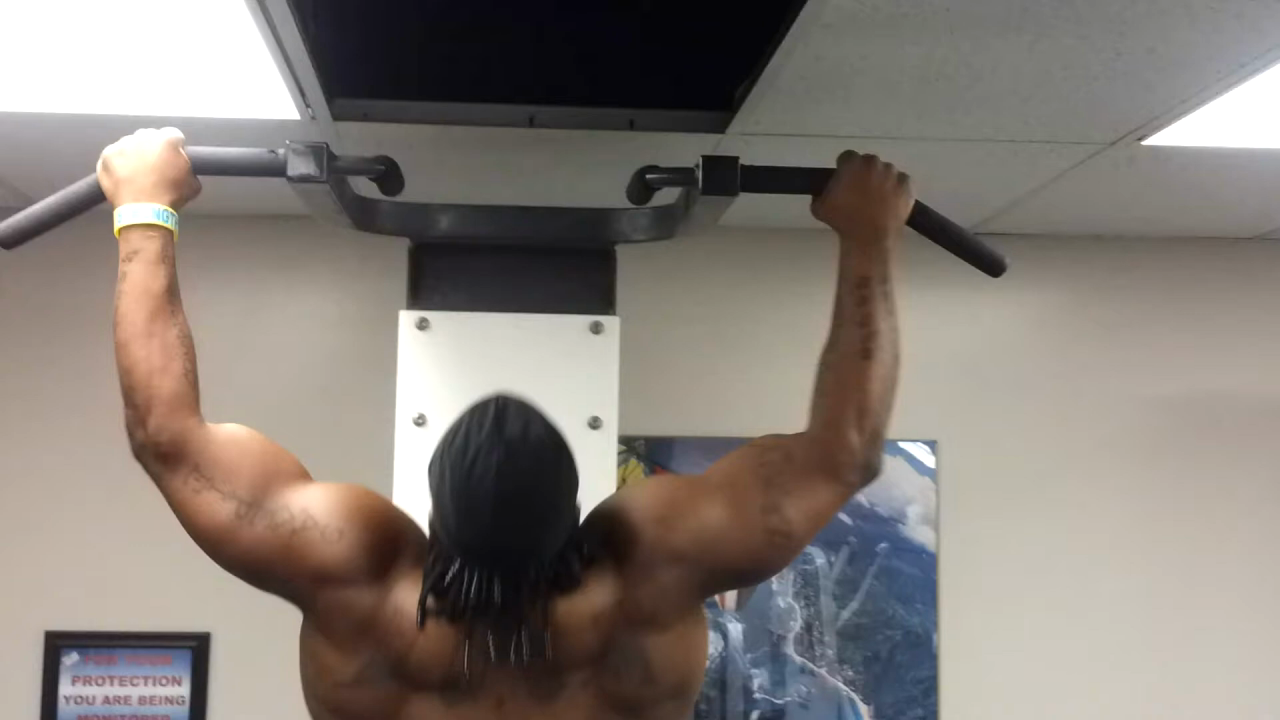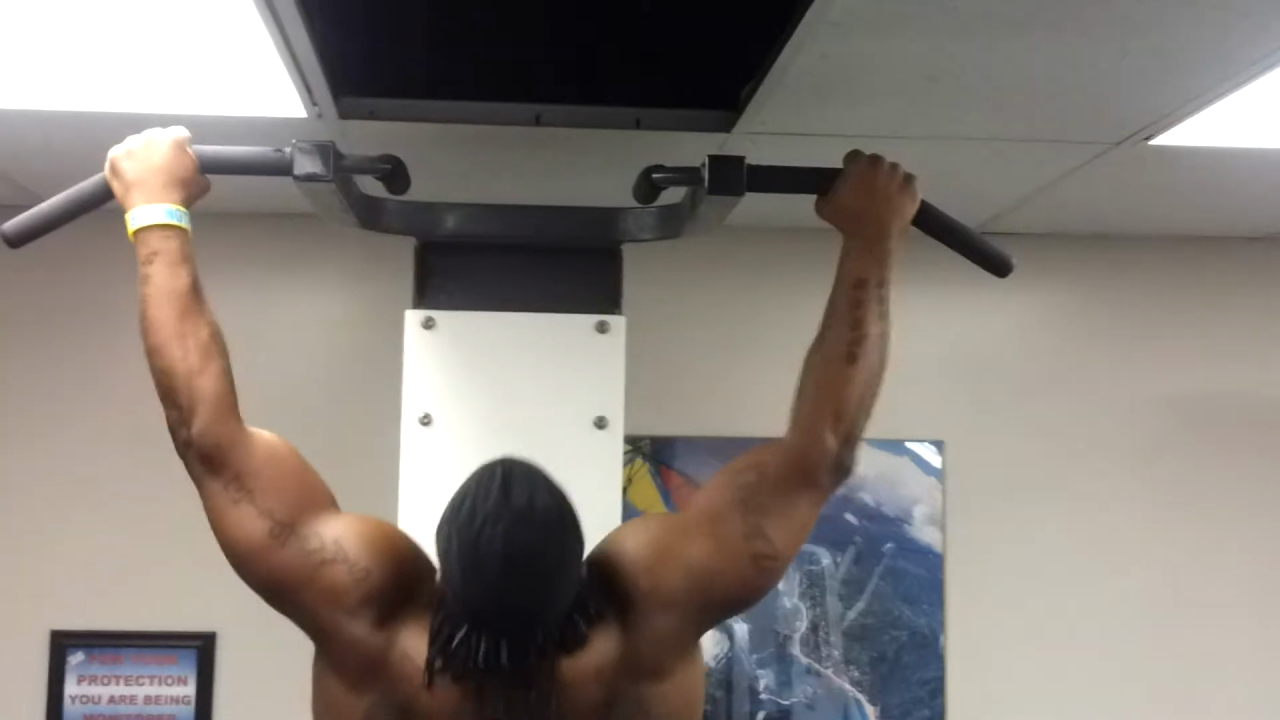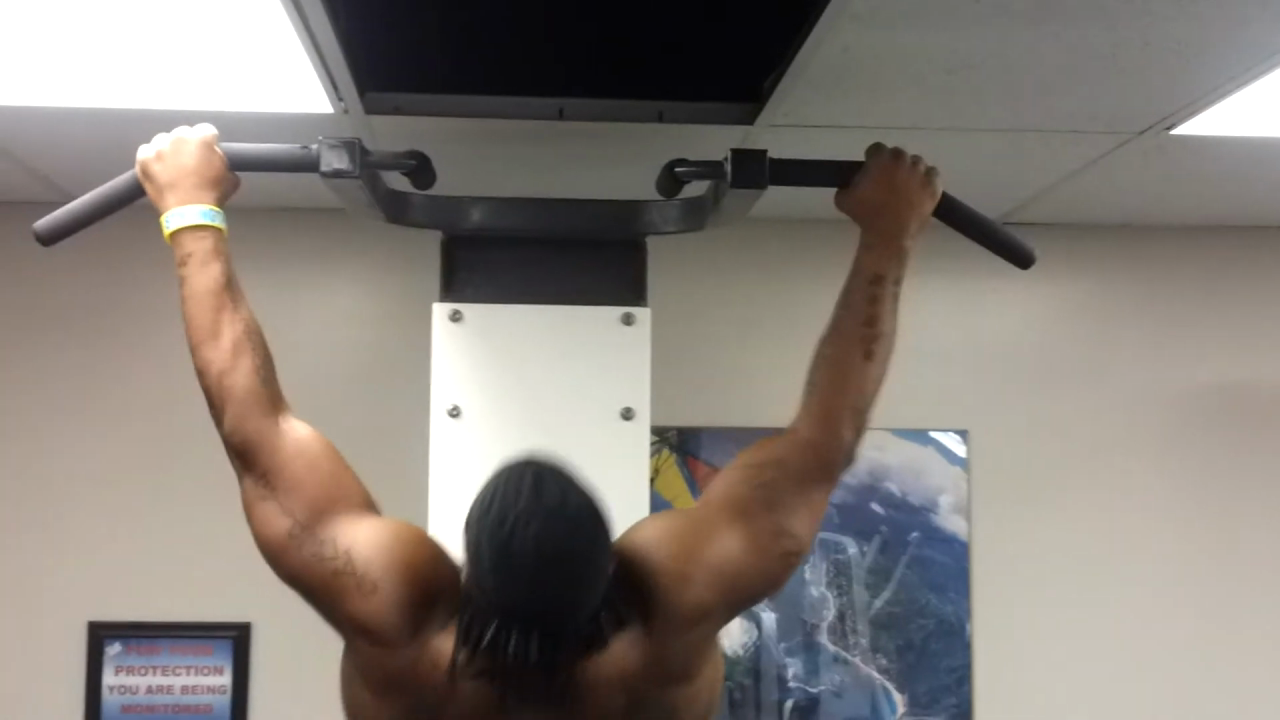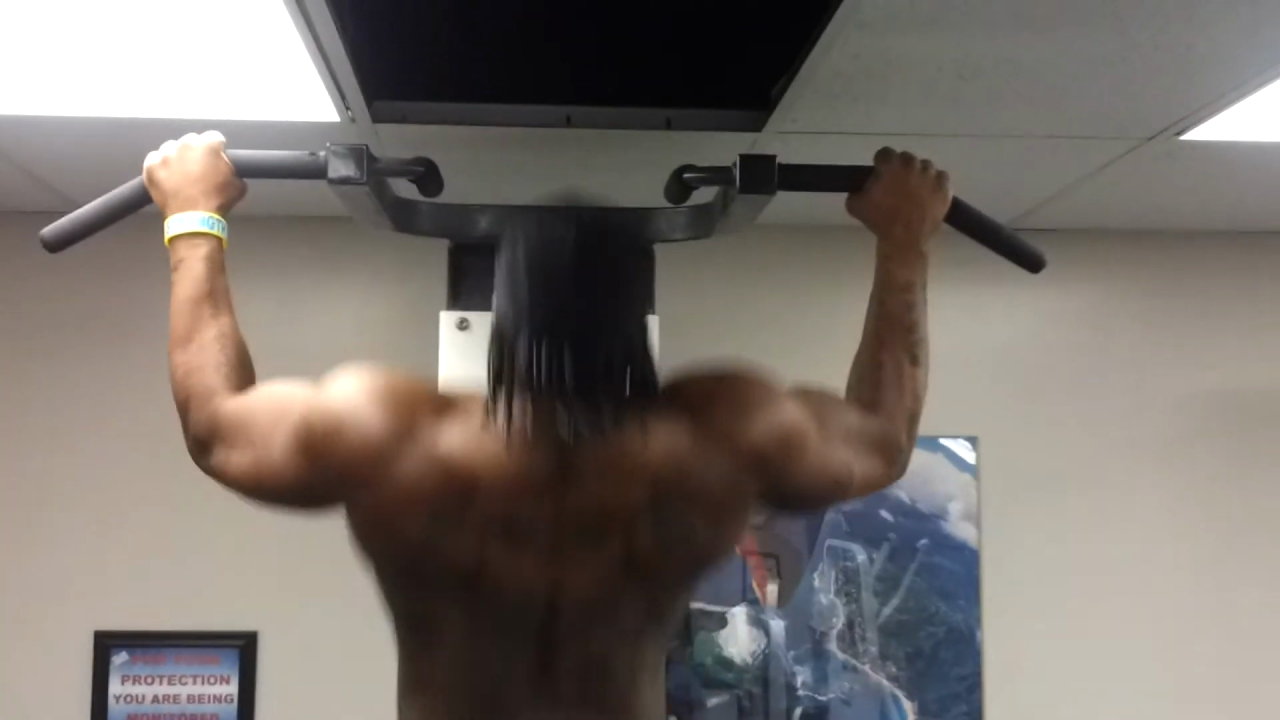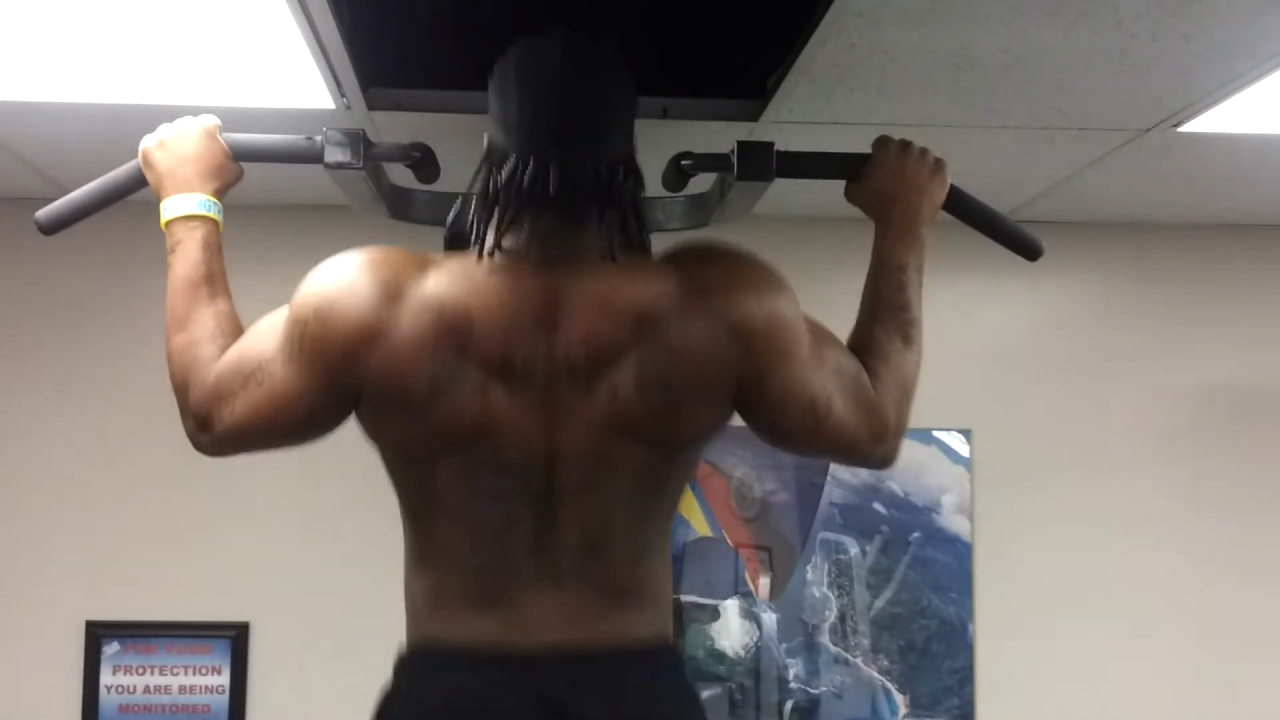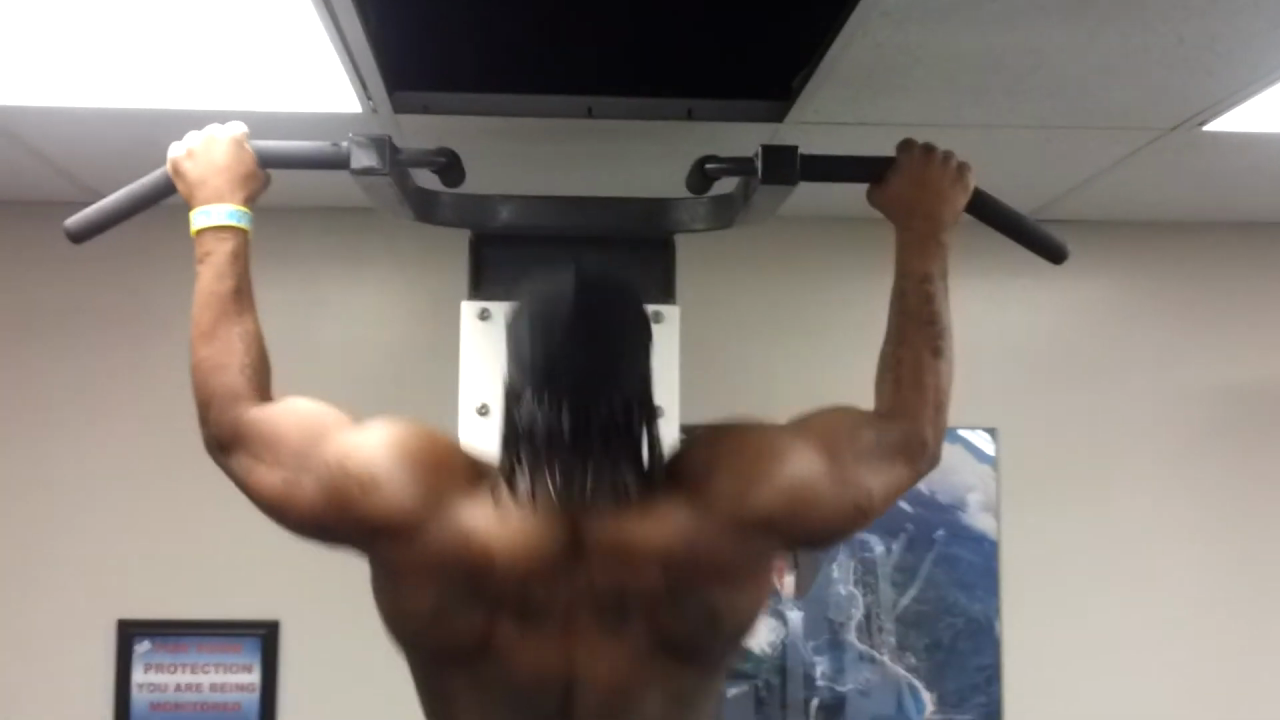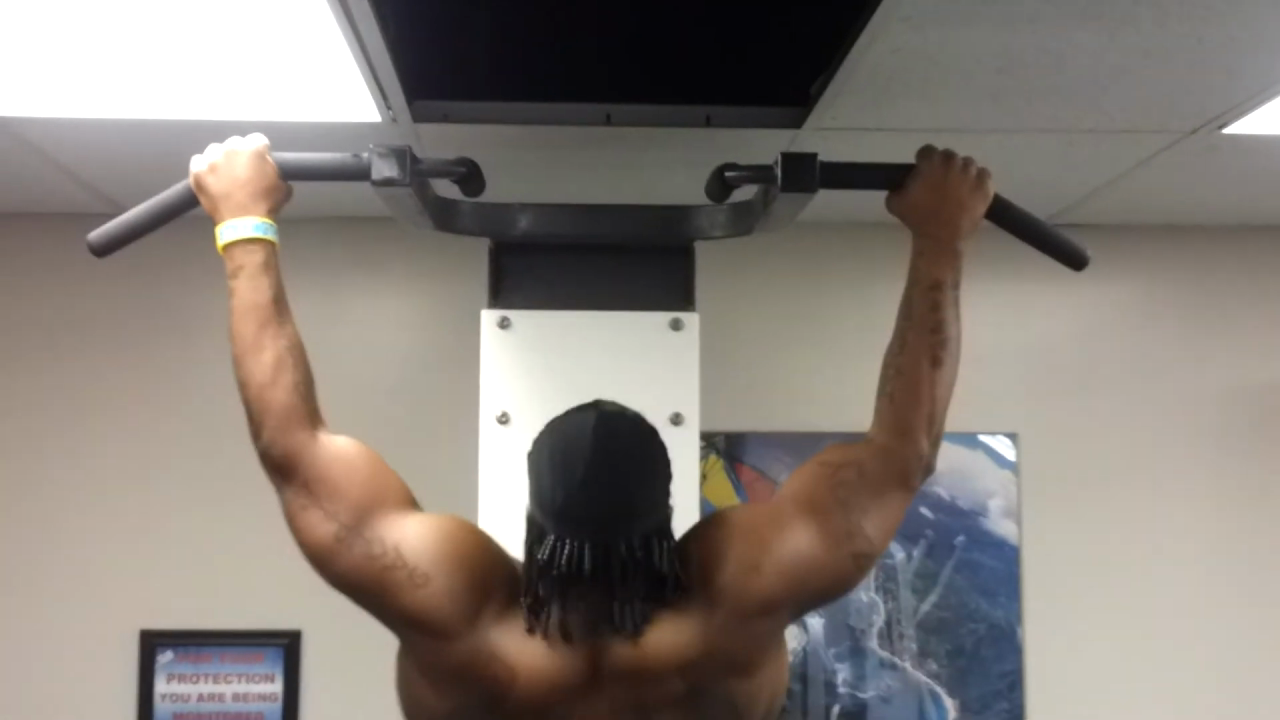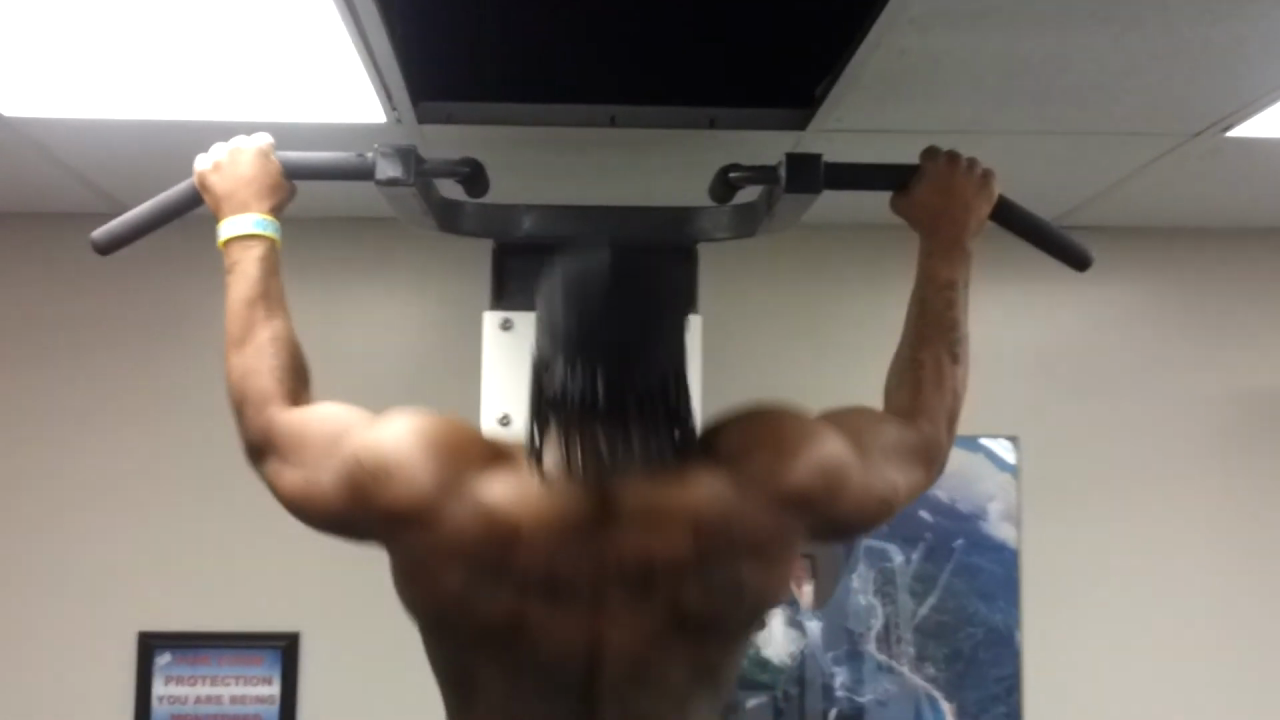
dt=0.3s
person 1, frame 1
left shoulder: (353, 584)
right shoulder: (651, 585)
left elbow: (165, 432)
right elbow: (845, 450)
left wrist: (144, 214)
right wrist: (866, 240)
person 1, frame 2
left shoulder: (368, 628)
right shoulder: (650, 633)
left elbow: (206, 432)
right elbow: (821, 448)
left wrist: (156, 214)
right wrist: (868, 242)
person 1, frame 3
left shoulder: (395, 617)
right shoulder: (669, 620)
left elbow: (252, 422)
right elbow: (825, 439)
left wrist: (194, 216)
right wrist: (884, 239)
person 1, frame 4
left shoulder: (387, 439)
right shoulder: (714, 446)
left elbow: (212, 423)
right elbow: (880, 437)
left wrist: (194, 220)
right wrist: (903, 241)
person 1, frame 5
left shoulder: (375, 305)
right shoulder: (722, 309)
left elbow: (208, 409)
right elbow: (875, 423)
left wrist: (191, 200)
right wrist: (901, 221)
person 1, frame 6
left shoulder: (418, 514)
right shoulder: (727, 519)
left elbow: (232, 423)
right elbow: (910, 438)
left wrist: (220, 212)
right wrist: (922, 233)
person 1, frame 7
left shoulder: (454, 618)
right shoulder: (731, 615)
left elbow: (289, 442)
right elbow: (901, 454)
left wrist: (247, 227)
right wrist: (937, 244)
person 1, frame 8
left shoulder: (441, 496)
right shoulder: (756, 500)
left elbow: (270, 425)
right elbow: (920, 438)
left wrist: (247, 223)
right wrist: (946, 243)
